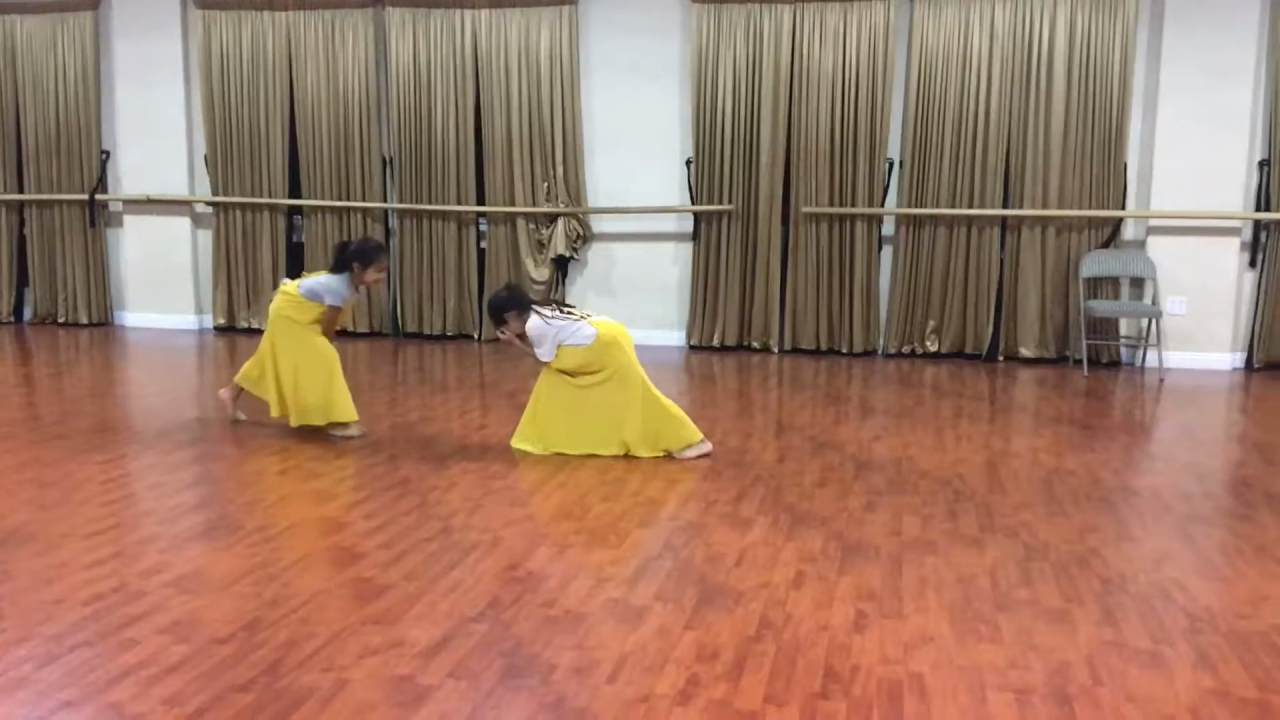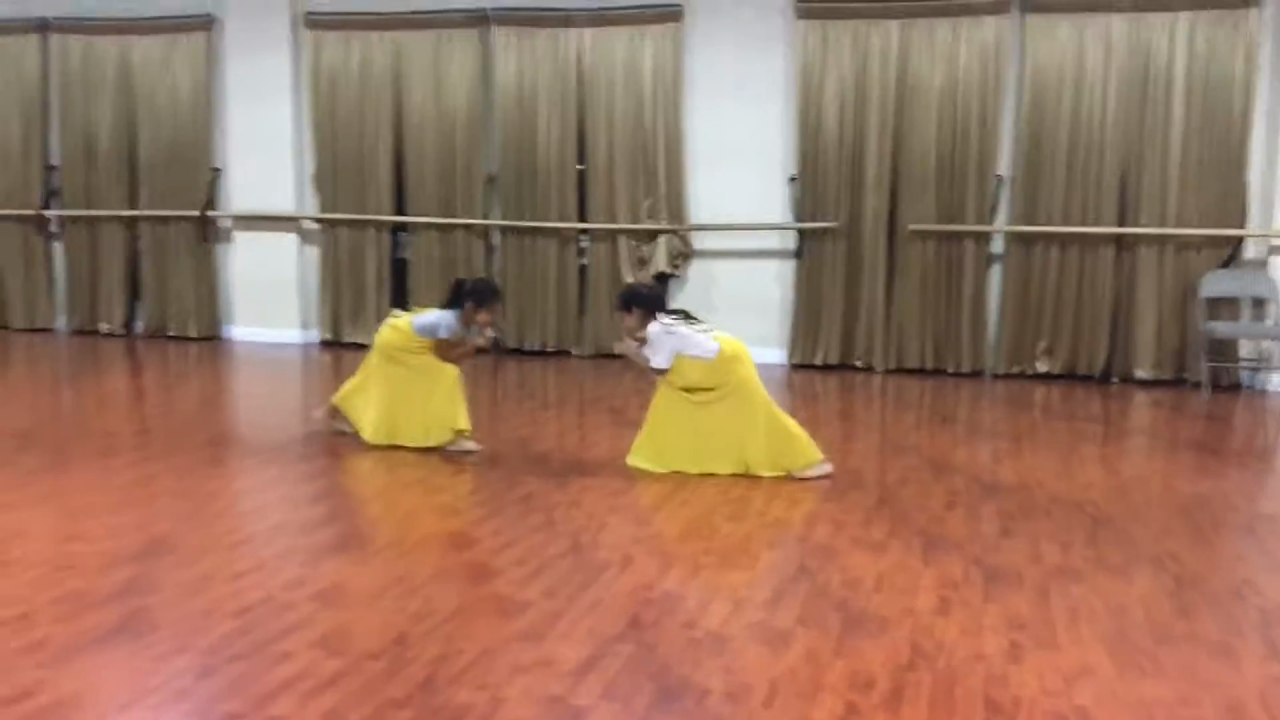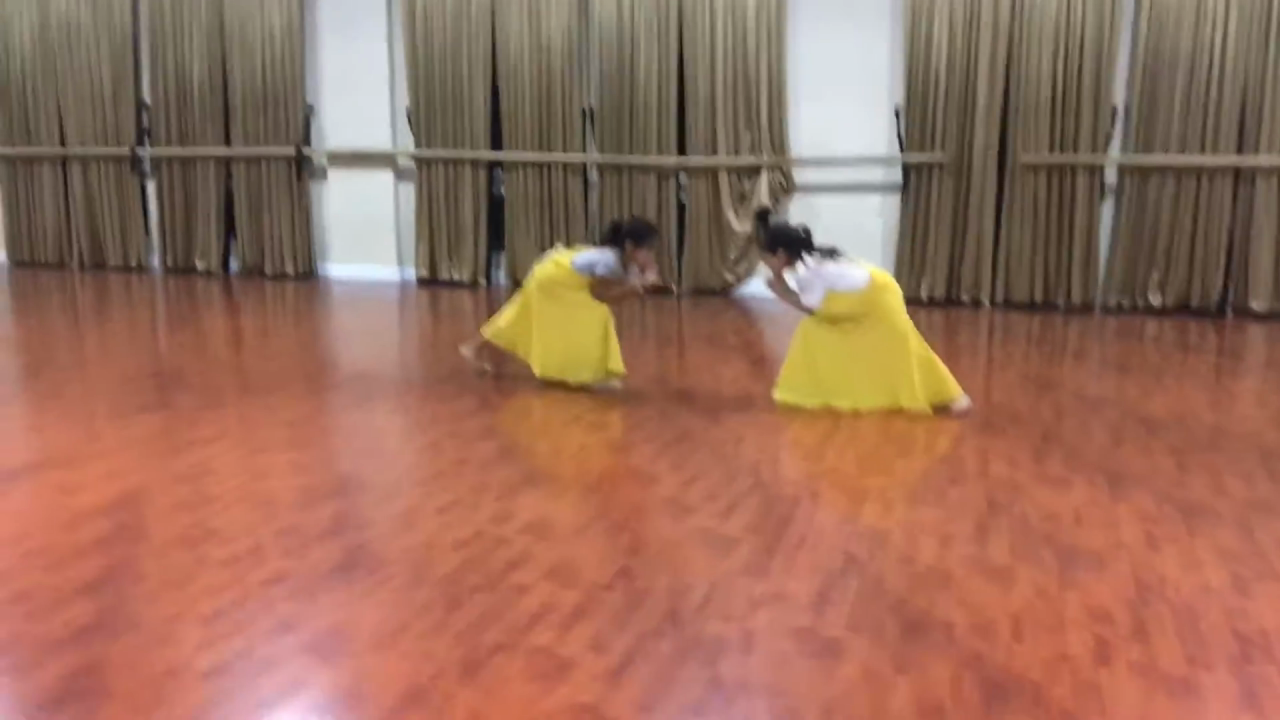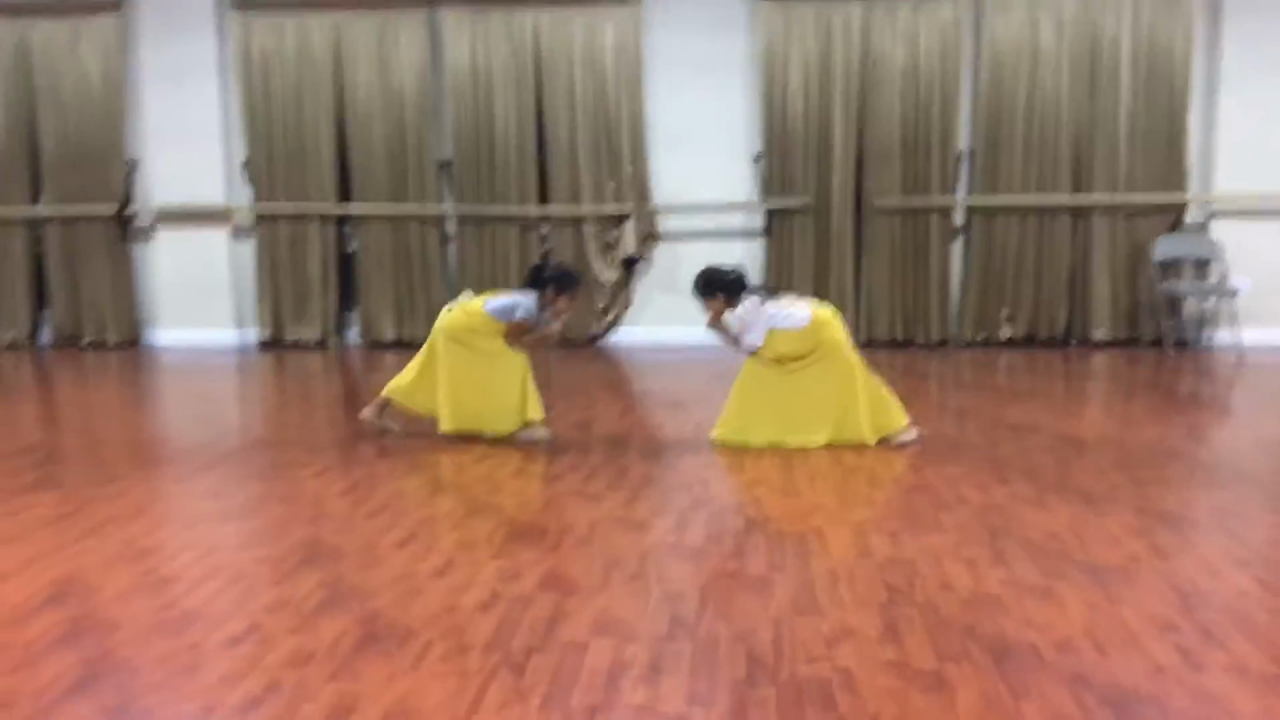
dt=1s
person 1, frame 1
left shoulder: (534, 325)
right shoulder: (540, 313)
left elbow: (547, 359)
right elbow: (550, 350)
left wrist: (516, 343)
right wrist: (520, 341)
left hip: (606, 345)
right hip: (600, 342)
left knee: (637, 396)
right knee: (553, 380)
left ankle: (691, 442)
right ankle: (553, 437)
person 1, frame 2
left shoulder: (656, 330)
right shoulder: (664, 322)
left elbow: (660, 369)
left wrist: (632, 353)
right wrist: (638, 345)
left hip: (727, 363)
right hip: (719, 360)
left knee: (758, 413)
right knee: (670, 395)
left ankle: (809, 462)
person 1, frame 3
left shoulder: (806, 270)
right shoulder: (809, 260)
left elbow: (812, 308)
right elbow: (814, 301)
left wrist: (780, 291)
right wrist: (782, 287)
left hip: (877, 295)
right hip: (861, 299)
left knee: (904, 347)
right knee: (814, 330)
left ankle: (952, 397)
person 1, frame 4
left shoulder: (745, 311)
right shoulder: (748, 301)
left elbow: (752, 348)
right elbow: (752, 341)
left wrist: (721, 329)
right wrist: (723, 327)
left hip: (820, 330)
right hip: (806, 334)
left knee: (850, 379)
right knee: (758, 369)
left ankle: (898, 428)
person 2, frame 1
left shoulder: (352, 281)
right shoulder: (340, 288)
right elbow: (327, 329)
right wrist: (328, 343)
left hip: (295, 313)
right hip: (289, 314)
left knee: (275, 360)
right knee: (323, 360)
left ankle: (232, 392)
right ankle: (333, 421)
person 2, frame 2
left shoulder: (469, 324)
right shoulder: (450, 323)
left elbow: (455, 354)
right elbow: (446, 357)
left wrist: (479, 343)
right wrist: (474, 345)
left hip: (396, 341)
right hip: (397, 343)
left knee: (372, 383)
right knee: (445, 376)
left ankle: (334, 412)
right ankle: (449, 436)
person 2, frame 3
left shoulder: (628, 265)
right shoulder: (609, 261)
left elbow: (619, 292)
right elbow: (599, 296)
left wrist: (644, 283)
right wrist: (631, 288)
left hip: (551, 278)
right hip: (552, 279)
left knee: (520, 320)
right knee: (596, 315)
left ankle: (476, 348)
right ankle: (592, 374)
person 2, frame 4
left shoulder: (539, 306)
right shoulder: (529, 305)
left elbow: (527, 338)
right elbow: (512, 342)
left wrist: (550, 330)
right wrist: (548, 333)
left hip: (455, 323)
right hip: (462, 327)
left knee: (426, 373)
right knee: (511, 364)
left ankle: (376, 409)
right ankle: (518, 425)
